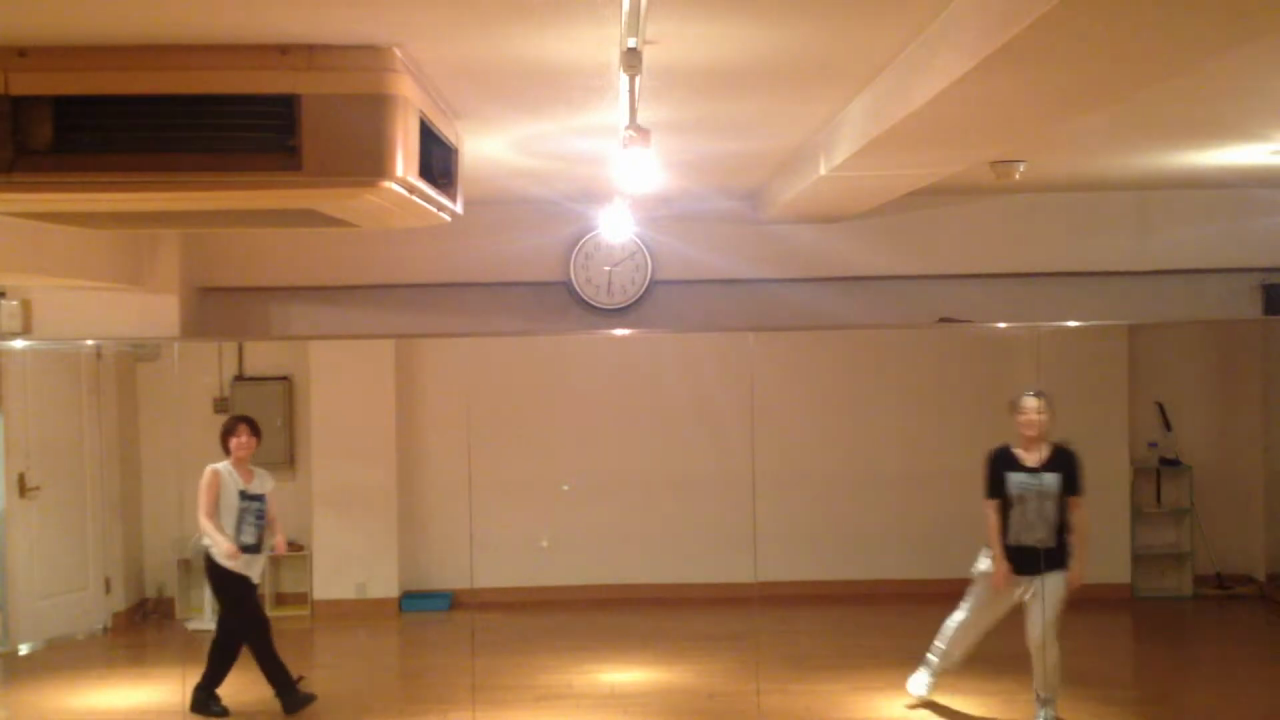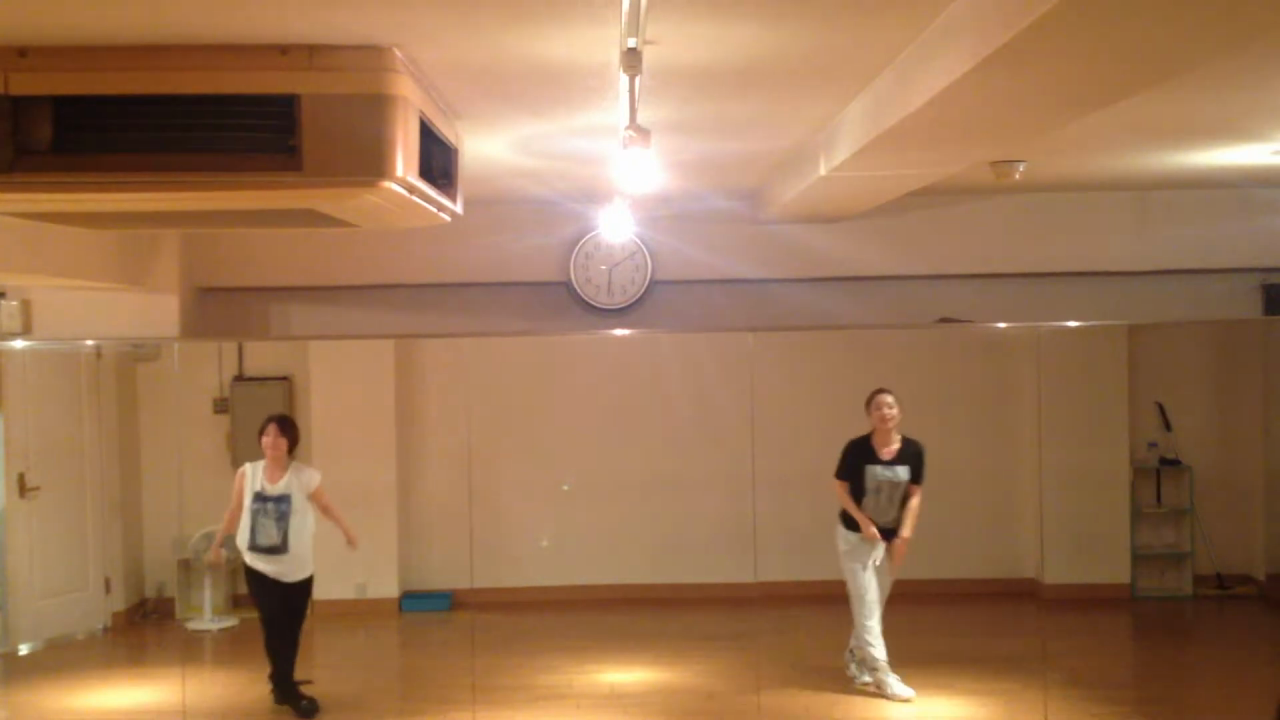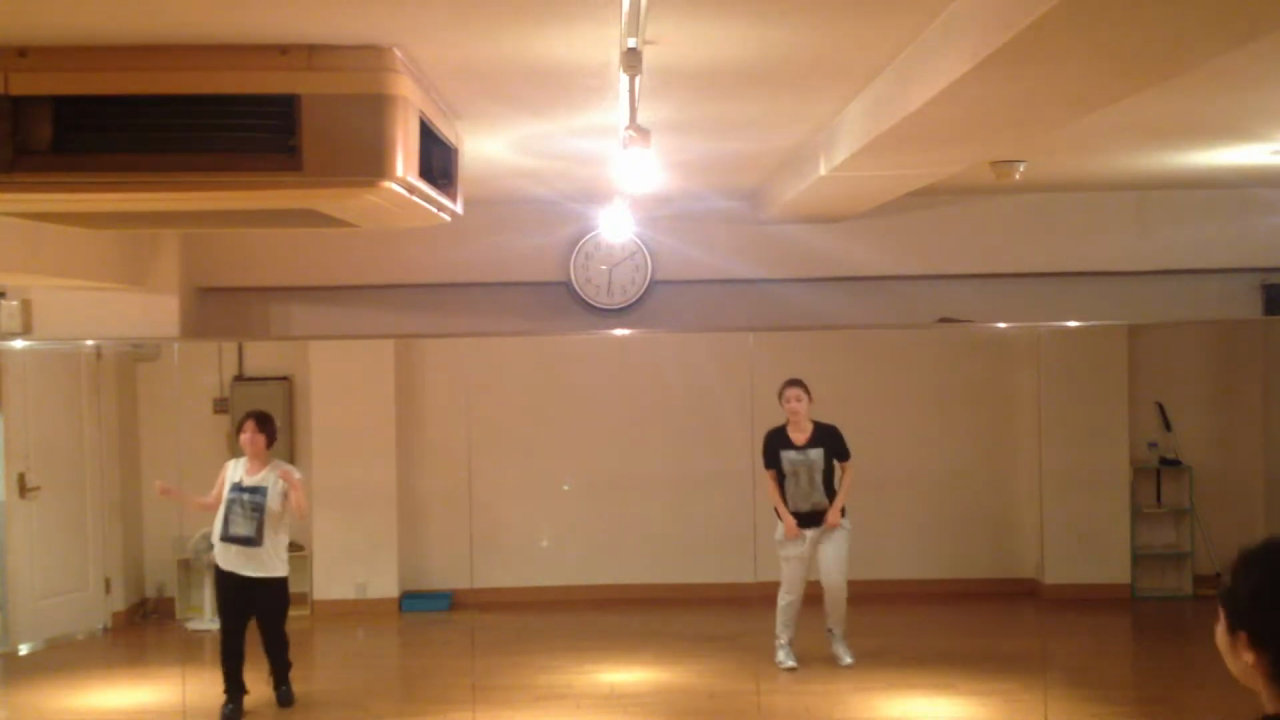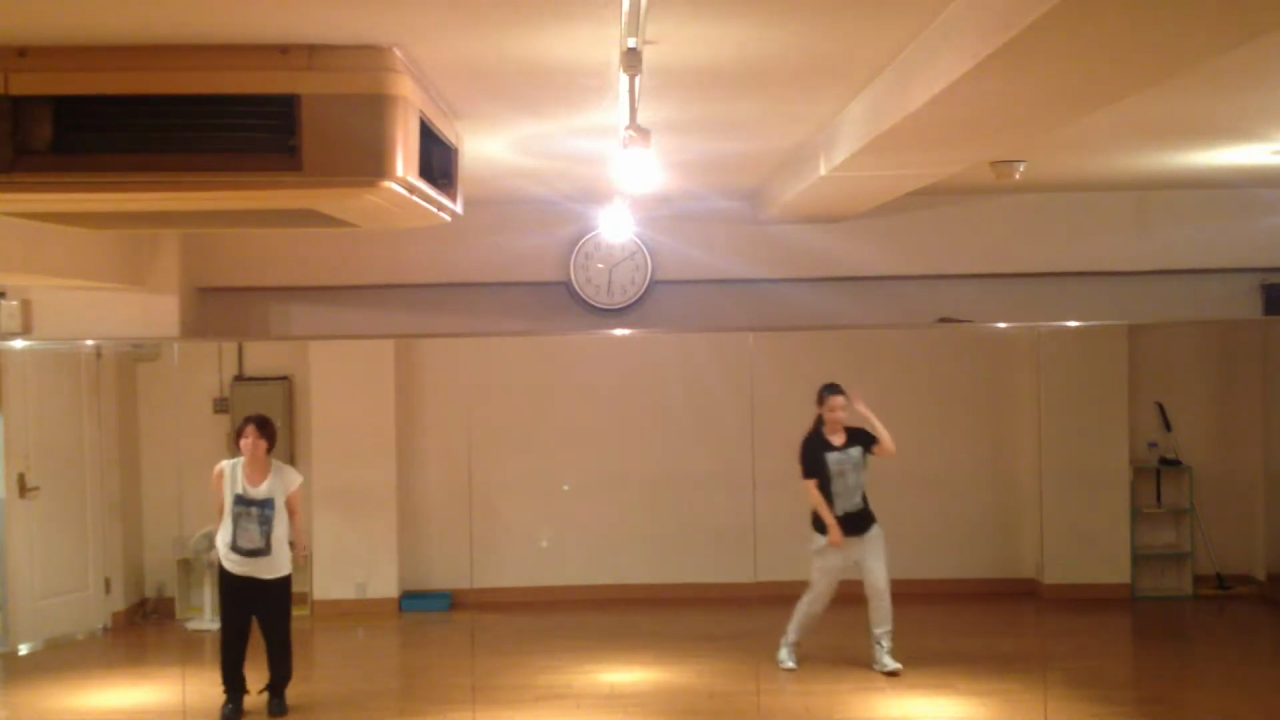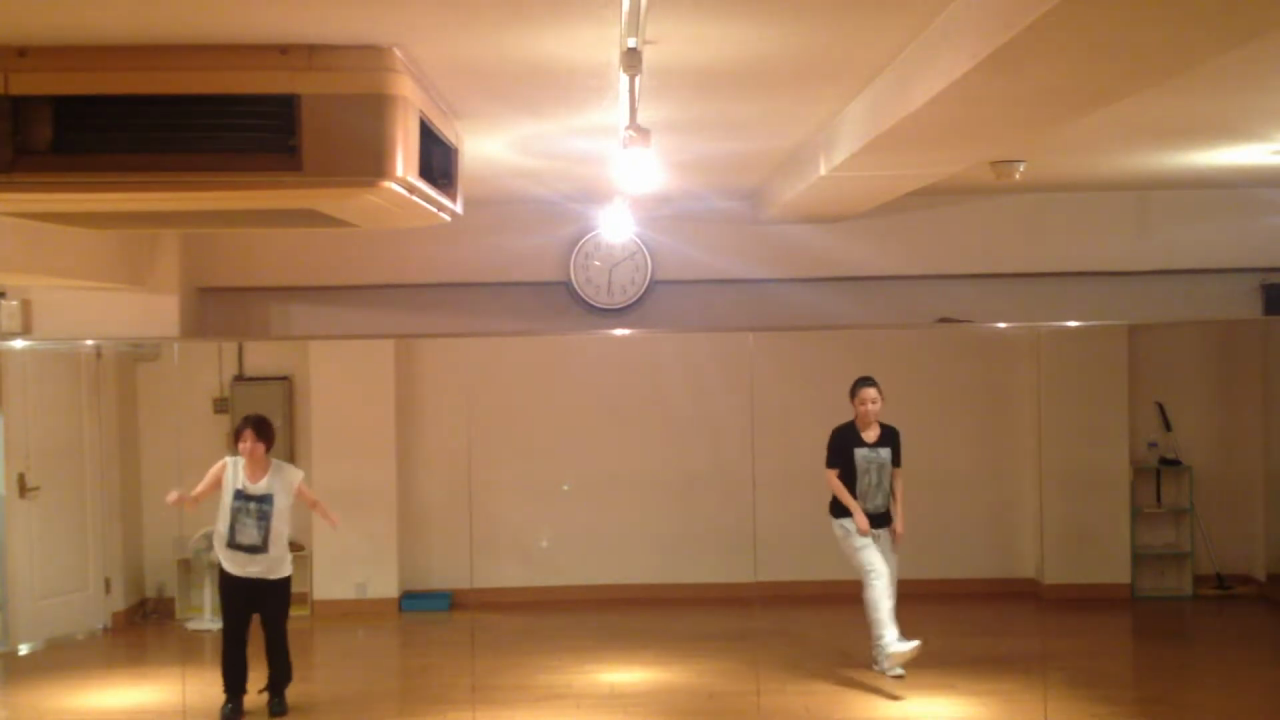
dt=0.7s
person 1, frame 1
left shoulder: (1065, 460)
right shoulder: (999, 459)
left elbow: (1075, 511)
right elbow: (992, 510)
left wrist: (1077, 560)
right wrist: (998, 559)
left hip: (1050, 565)
right hip: (1005, 559)
left knee: (1042, 636)
right knee: (968, 621)
right ankle: (930, 669)
person 1, frame 2
left shoulder: (914, 451)
right shoulder: (856, 449)
left elbow: (914, 496)
right elbow: (841, 489)
left wrist: (905, 534)
right wrist: (863, 522)
left hip: (890, 535)
right hip: (856, 535)
left knee: (875, 603)
right knee: (866, 604)
left ankle: (856, 657)
right ankle: (883, 672)
person 1, frame 3
left shoulder: (829, 434)
right shoulder: (774, 439)
left elbow: (846, 469)
right elbow: (771, 479)
left wrist: (837, 508)
right wrist: (784, 516)
left hip: (829, 521)
right hip: (793, 522)
left knee: (834, 582)
right knee: (791, 587)
left ankle: (836, 637)
right ankle: (783, 645)
person 1, frame 4
left shoulder: (858, 436)
right shoulder: (812, 443)
left elbow: (889, 449)
right elbow: (812, 488)
left wrist: (868, 415)
right wrist: (832, 526)
left hip: (866, 525)
right hip: (831, 529)
left knee: (879, 587)
right knee: (820, 592)
left ankle: (882, 652)
right ankle: (788, 644)
person 1, frame 5
left shoulder: (892, 435)
right shoulder: (841, 435)
left elbow: (896, 477)
right elbow: (832, 478)
left wrist: (898, 514)
right wrist: (857, 512)
left hip: (883, 521)
right hip: (850, 519)
left knee: (887, 583)
right knee: (875, 576)
left ankle: (886, 653)
right ankle: (891, 644)
person 2, frame 1
left shoulder: (264, 478)
right shoulder: (215, 474)
left elbow: (270, 518)
right elbow: (204, 516)
left wrist: (278, 537)
right wrist: (222, 542)
left hip: (249, 567)
right hip: (223, 566)
left knee: (232, 633)
right knee: (256, 628)
left ankle: (204, 694)
right ankle: (287, 691)
person 2, frame 2
left shoulder: (305, 477)
right shoulder: (246, 473)
left elbow: (324, 506)
right elbow: (234, 513)
left wrist: (346, 531)
right wrist: (217, 545)
left hip: (297, 569)
right hip: (259, 567)
left knee: (290, 631)
right knee: (274, 629)
left ankle: (282, 685)
right ankle: (290, 693)
person 2, frame 3
left shoulder: (285, 473)
right shoulder: (231, 468)
left elbow: (299, 510)
right elbow: (213, 503)
left wrist: (291, 487)
right wrist: (177, 495)
left hip: (269, 569)
right hip: (228, 566)
left knee: (272, 631)
right knee: (231, 634)
left ankle: (282, 681)
right ankle: (234, 695)
person 2, frame 4
left shoulder: (287, 477)
right shoulder: (224, 472)
left elbow: (295, 514)
right elbow: (222, 511)
left wrist: (299, 544)
left hip: (274, 571)
right hip: (233, 569)
left knee: (277, 637)
right knee: (232, 637)
left ankle: (277, 692)
right ankle: (234, 695)
person 2, frame 5
left shoulder: (287, 474)
right shoulder: (225, 468)
left elbow: (311, 501)
right elbow: (197, 496)
left wrist: (329, 517)
right wrist: (179, 498)
left hip: (274, 571)
right hip: (234, 570)
left knee: (275, 635)
right knee: (233, 635)
left ankle: (277, 693)
right ankle: (234, 695)
